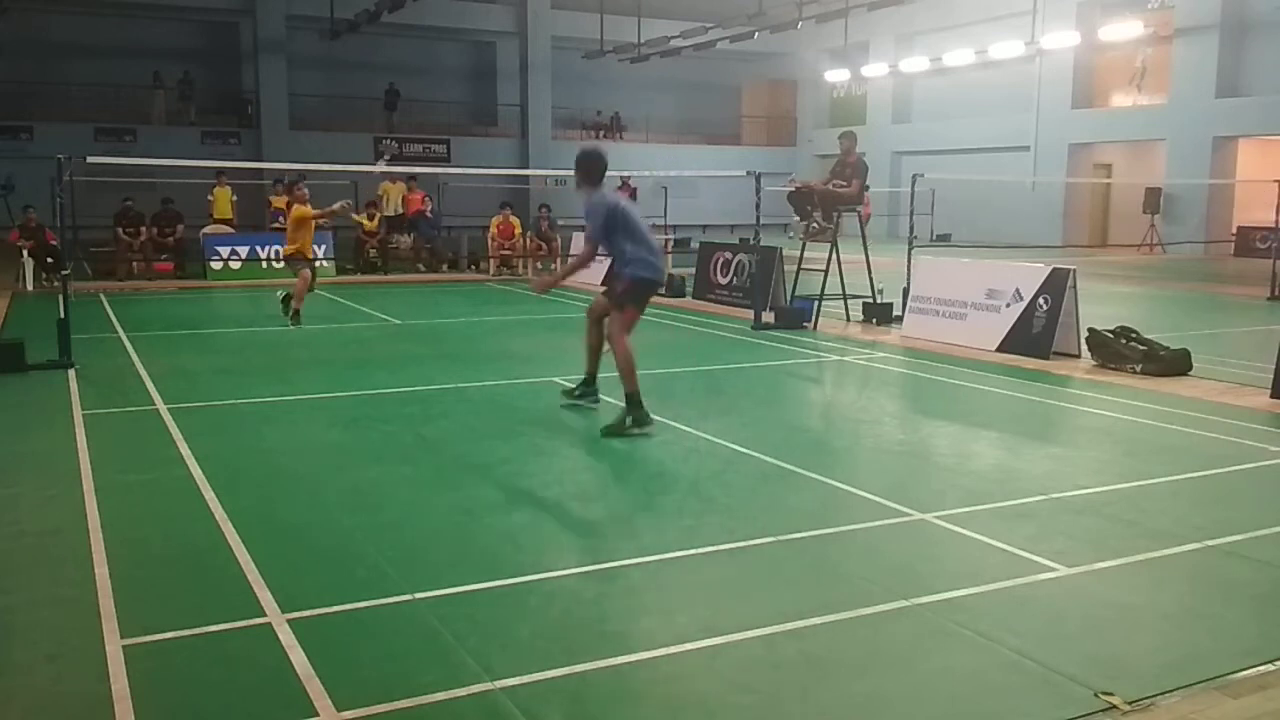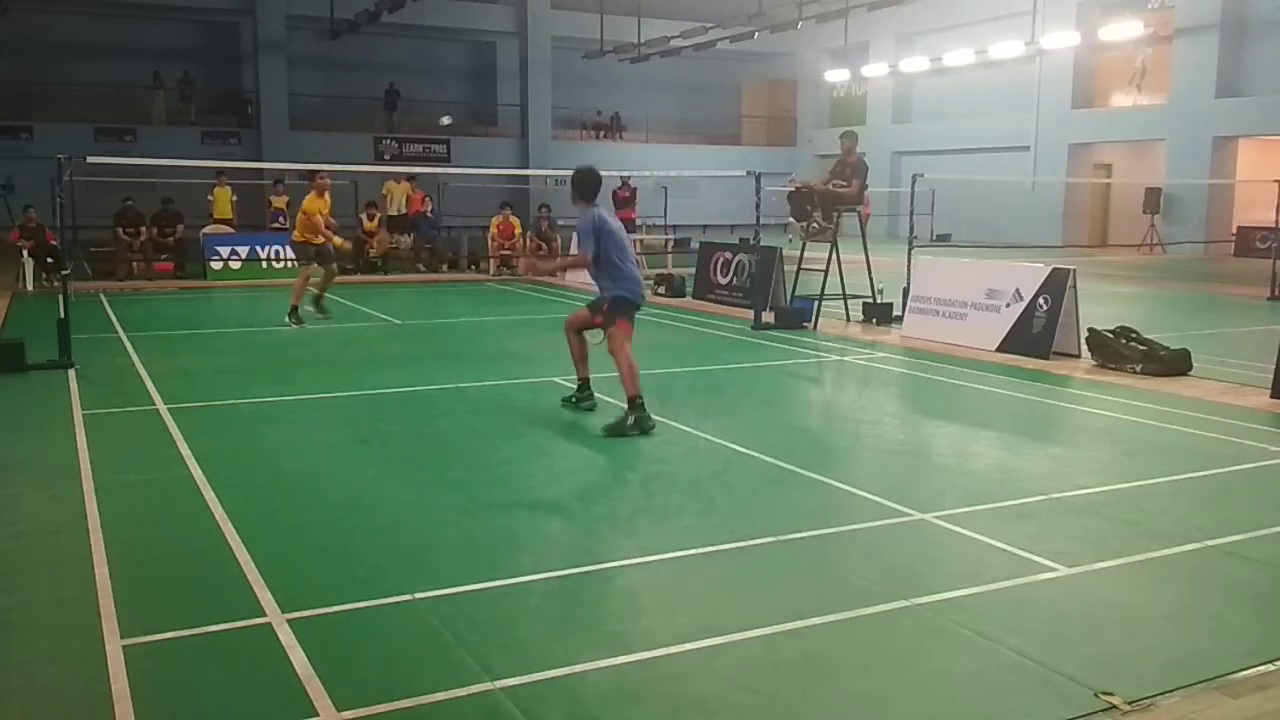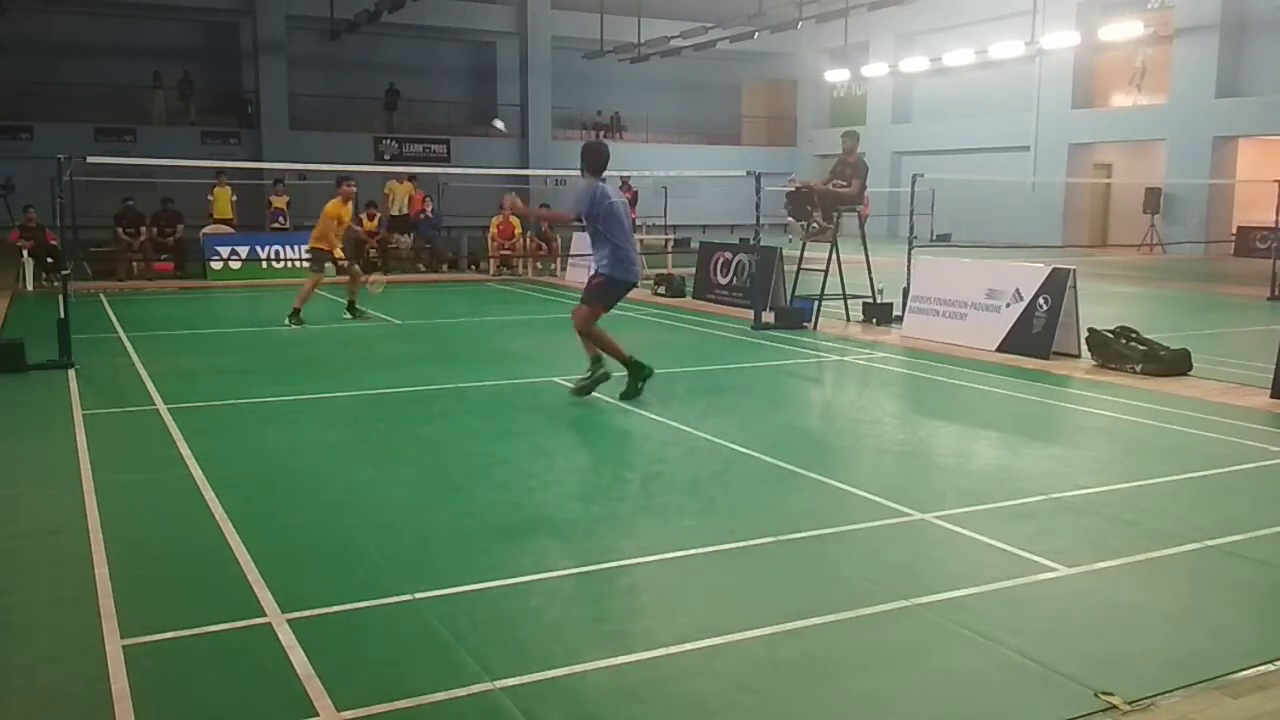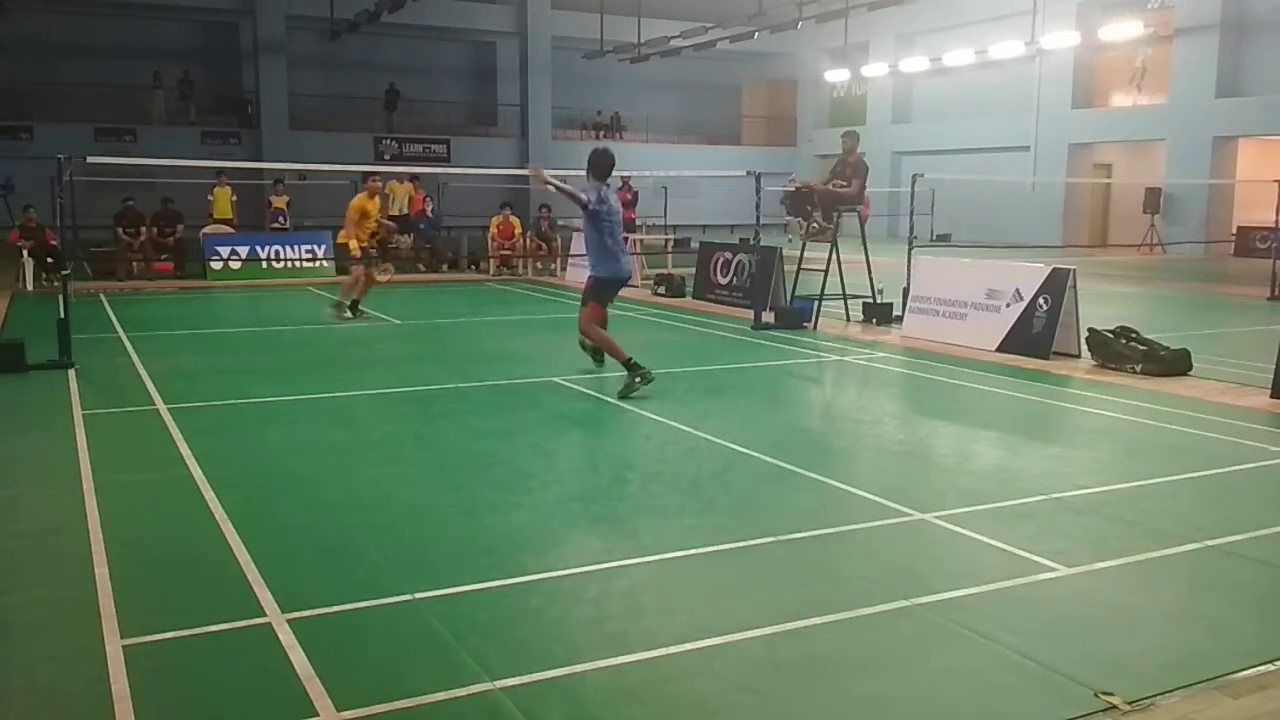
dt=0.2s
person 1, frame 1
left shoulder: (596, 203)
right shoulder: (609, 199)
left elbow: (588, 254)
left wrist: (554, 280)
left hip: (641, 271)
right hip: (638, 269)
left knee: (615, 333)
right knee: (595, 311)
left ankle: (635, 409)
right ankle: (589, 384)
person 1, frame 2
left shoulder: (587, 219)
right shoulder: (604, 216)
left elbow: (584, 260)
left wrist: (544, 267)
left hip: (621, 291)
right hip: (615, 290)
left knee: (618, 346)
right knee: (572, 324)
left ankle: (638, 412)
right ankle: (584, 391)
person 1, frame 3
left shoulder: (591, 190)
right shoulder: (613, 192)
left elbow: (567, 218)
left wrist: (525, 211)
left hip: (613, 270)
right hip: (624, 269)
left knee: (582, 321)
right knee: (581, 318)
left ankle: (635, 367)
right ankle: (596, 367)
person 1, frame 4
left shoulder: (594, 191)
right shoulder: (608, 195)
left elbow: (582, 201)
left wrist: (551, 182)
left hip: (606, 270)
right hip: (619, 268)
left knee: (587, 325)
right knee: (594, 309)
left ankle: (635, 369)
right ankle: (596, 349)
